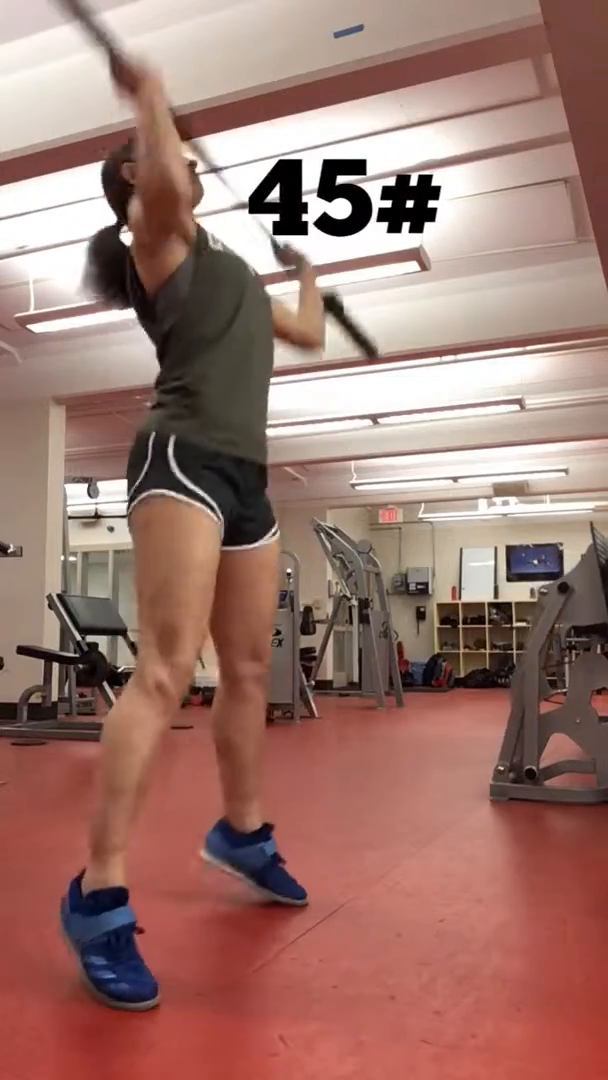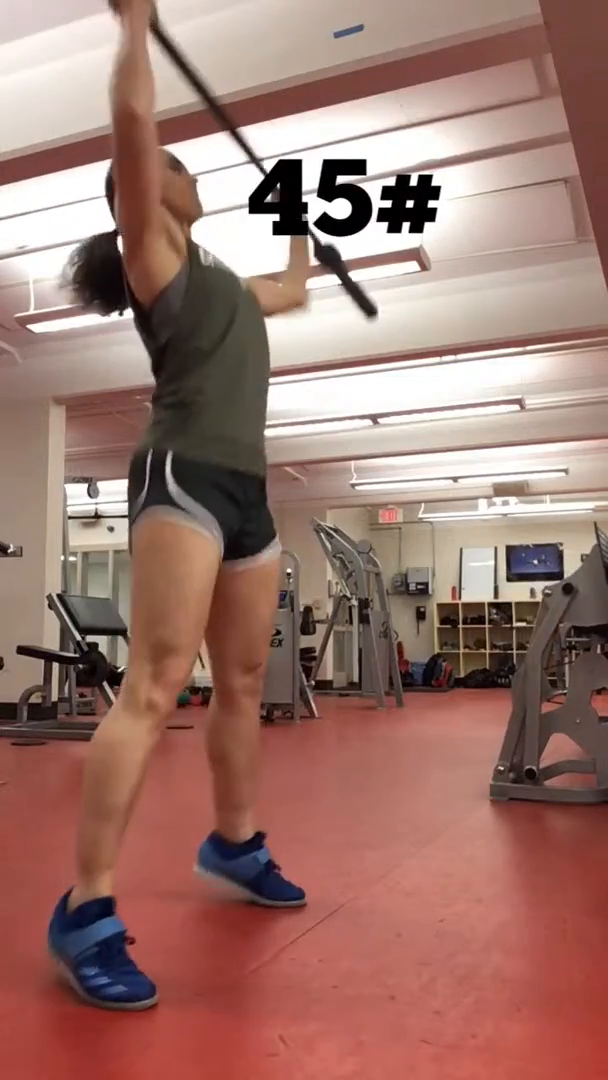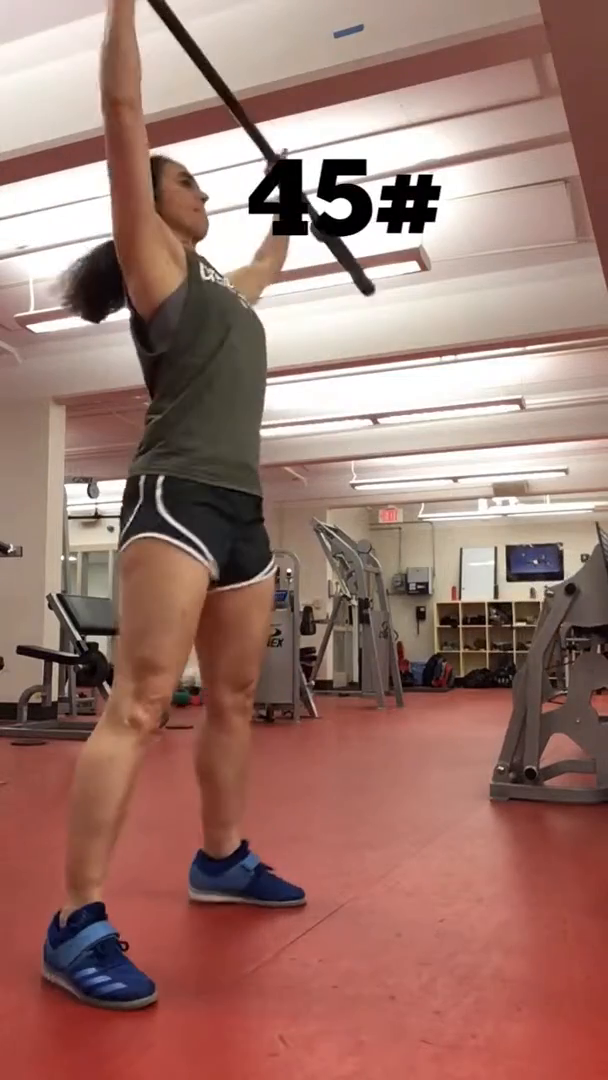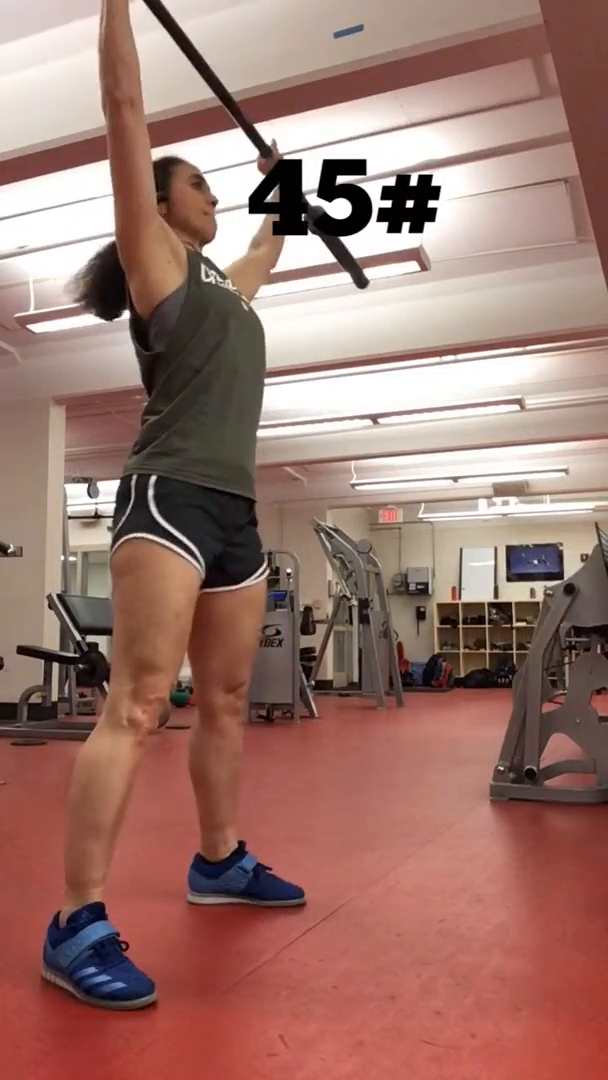
dt=0.1s
person 1, frame 1
left shoulder: (223, 262)
right shoulder: (159, 228)
left elbow: (303, 334)
right elbow: (166, 174)
left wrist: (307, 276)
right wrist: (148, 94)
left hip: (244, 476)
right hip: (184, 458)
left knee: (249, 673)
right knee: (166, 671)
left ankle: (242, 834)
right ankle: (97, 899)
person 1, frame 2
left shoulder: (217, 280)
right shoulder: (151, 247)
left elbow: (293, 295)
right elbow: (132, 120)
left wrist: (300, 234)
left hip: (243, 487)
right hip: (181, 476)
left knee: (242, 684)
right knee: (154, 687)
left ankle: (235, 844)
right ankle: (85, 912)
person 1, frame 3
left shoulder: (219, 286)
right shoulder: (151, 255)
left elbow: (275, 265)
right elbow: (122, 112)
left hip: (241, 509)
right hip: (177, 498)
left knee: (232, 704)
right knee: (140, 707)
left ankle: (223, 860)
right ankle: (77, 926)
person 1, frame 4
left shoulder: (219, 284)
right shoulder: (153, 255)
left elbow: (270, 250)
right elbow: (124, 111)
left hip: (234, 510)
right hip: (170, 499)
left knee: (225, 707)
right knee: (138, 707)
left ankle: (220, 861)
right ankle: (77, 924)
